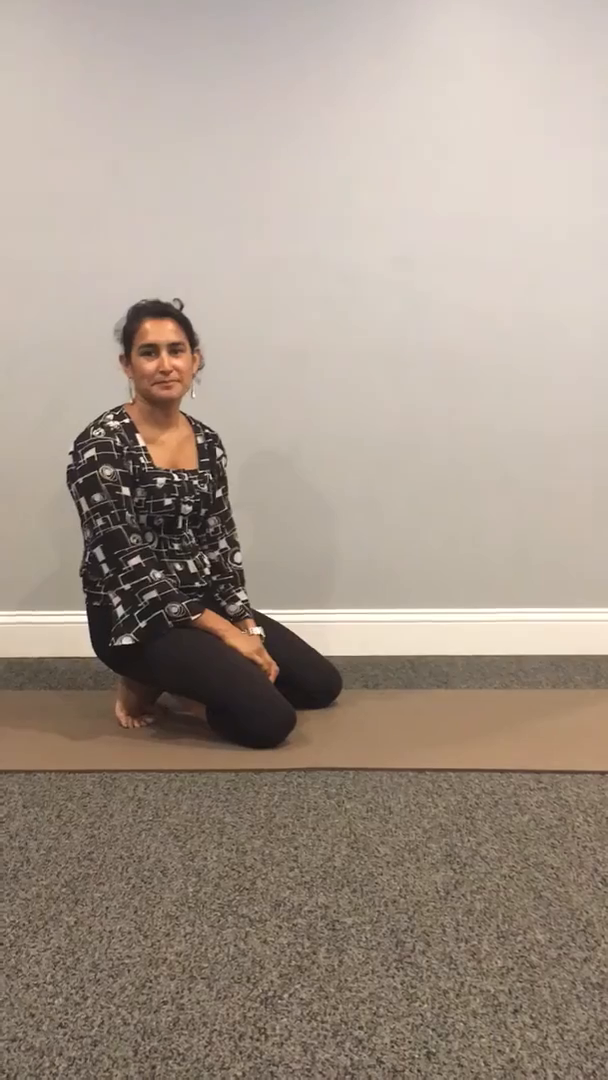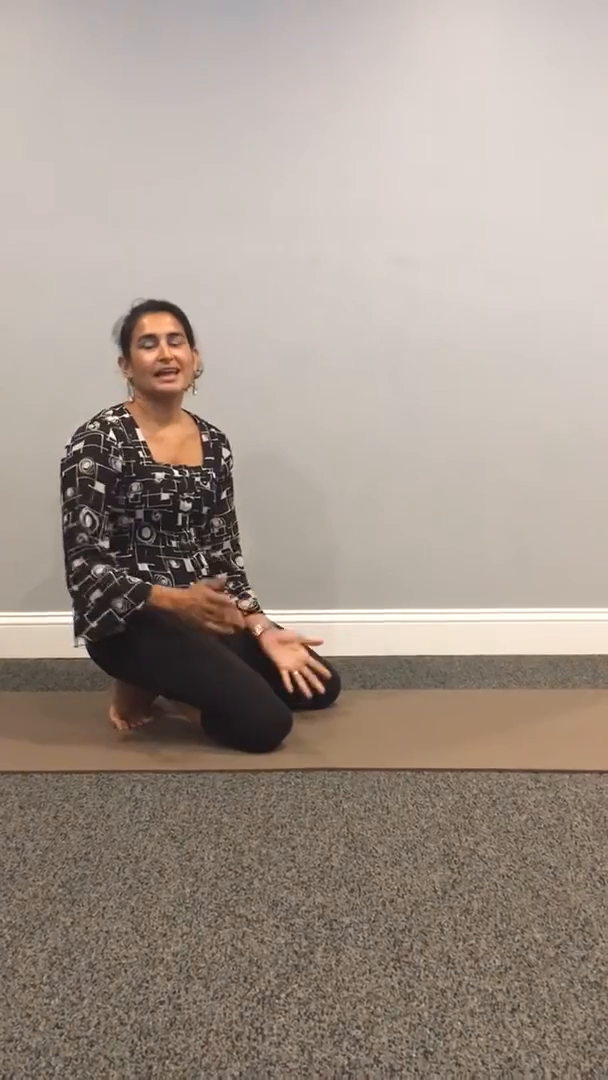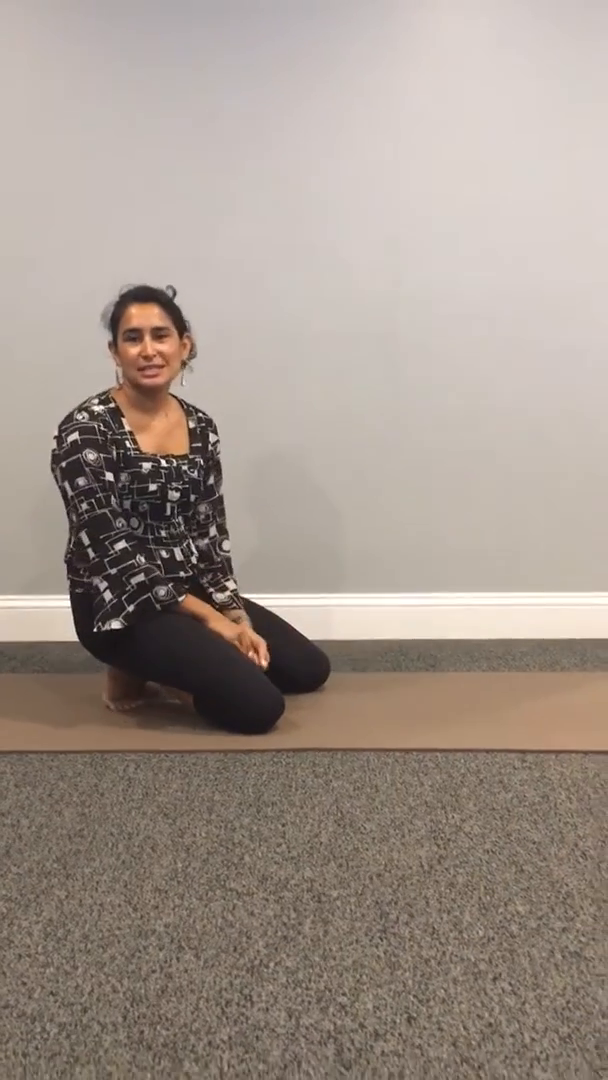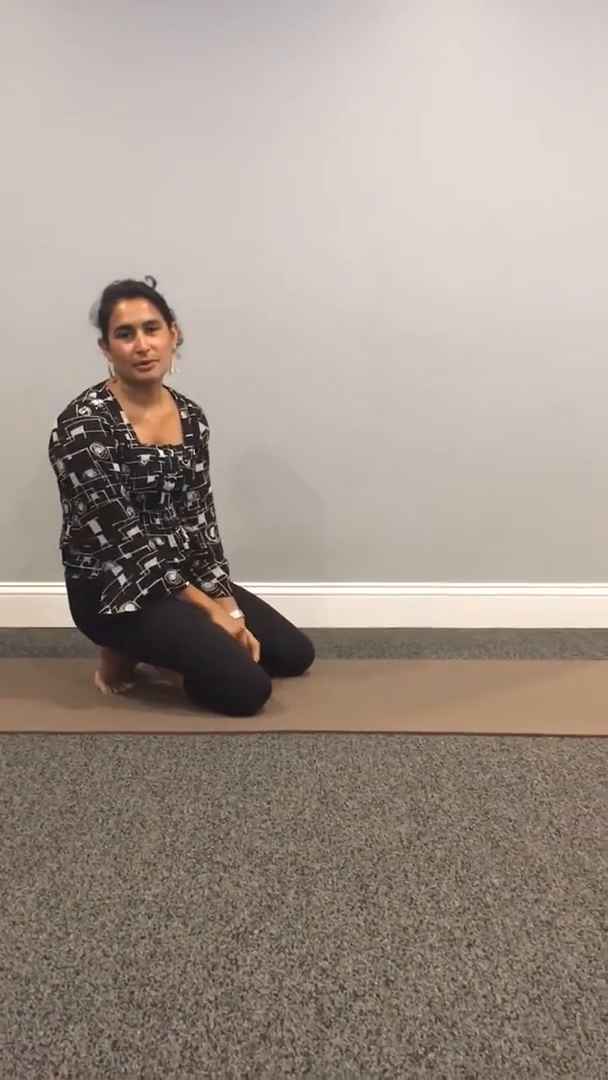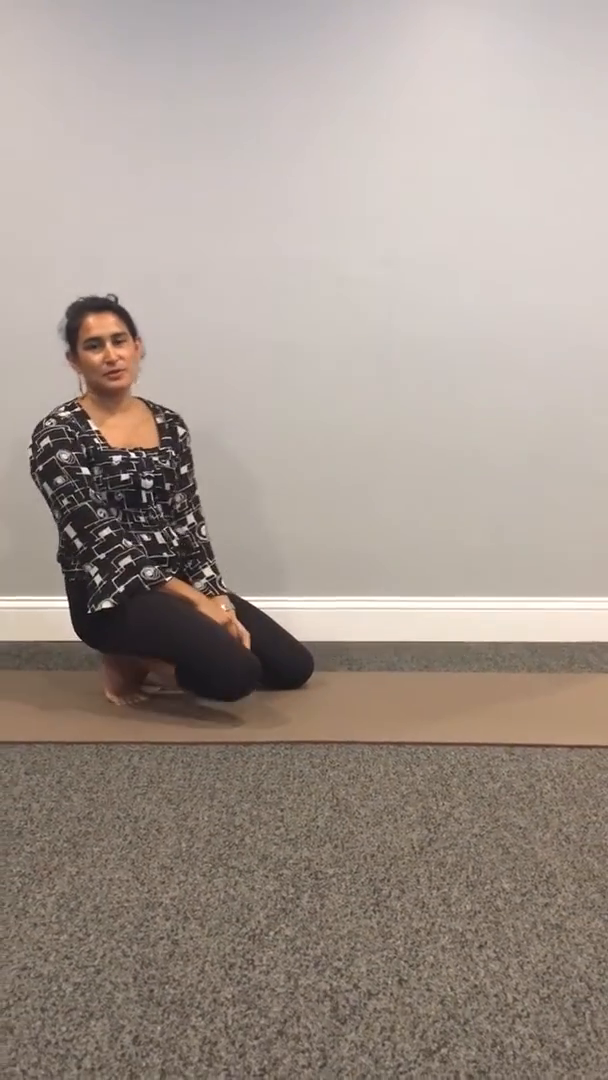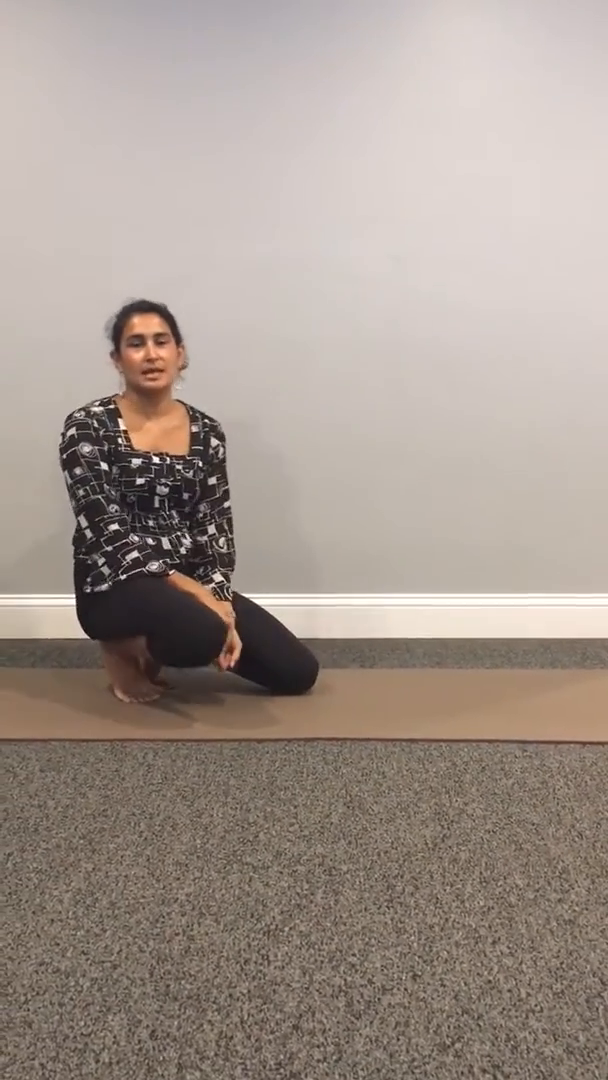
dt=0.7s
person 1, frame 1
left shoulder: (206, 442)
right shoulder: (102, 445)
left elbow: (221, 545)
right elbow: (128, 565)
left wrist: (247, 627)
right wrist: (225, 632)
left hip: (202, 603)
right hip: (134, 618)
left knee: (321, 684)
right knee: (270, 719)
left ankle: (176, 676)
right ankle: (145, 684)
person 1, frame 2
left shoulder: (214, 443)
right shoulder: (98, 442)
left elbow: (223, 549)
right elbow: (84, 563)
left wrist: (261, 629)
right wrist: (172, 600)
left hip: (198, 607)
right hip: (132, 621)
left knee: (319, 687)
right knee: (266, 722)
left ankle: (170, 680)
right ankle: (143, 685)
person 1, frame 3
left shoulder: (200, 427)
right shoulder: (86, 430)
left elbow: (210, 532)
right elbow: (110, 551)
left wrist: (237, 617)
right wrist: (209, 617)
left hip: (189, 588)
right hip: (121, 604)
left knee: (309, 669)
right knee: (260, 705)
left ankle: (163, 665)
right ankle: (136, 670)
person 1, frame 4
left shoulder: (190, 416)
right shoulder: (84, 424)
left elbow: (199, 520)
right elbow: (122, 539)
left wrist: (229, 608)
right wrist: (210, 610)
left hip: (177, 574)
right hip: (113, 589)
left knee: (295, 654)
right knee: (247, 688)
left ankle: (152, 646)
right ankle: (127, 653)
person 1, frame 5
left shoulder: (169, 424)
right shoulder: (58, 435)
left elbow: (190, 521)
right elbow: (100, 541)
left wrist: (217, 600)
right wrist: (196, 602)
left hip: (180, 582)
right hip: (111, 595)
left knee: (294, 667)
right knee: (235, 674)
left ankle: (155, 650)
right ankle: (127, 658)
person 1, frame 6
left shoulder: (206, 432)
right shoulder: (87, 428)
left elbow: (216, 528)
right elbow: (109, 533)
left wrist: (220, 604)
right wrist: (196, 594)
left hip: (192, 582)
right hip: (115, 586)
left knee: (298, 672)
right knee: (200, 634)
left ankle: (156, 644)
right ankle: (125, 649)
